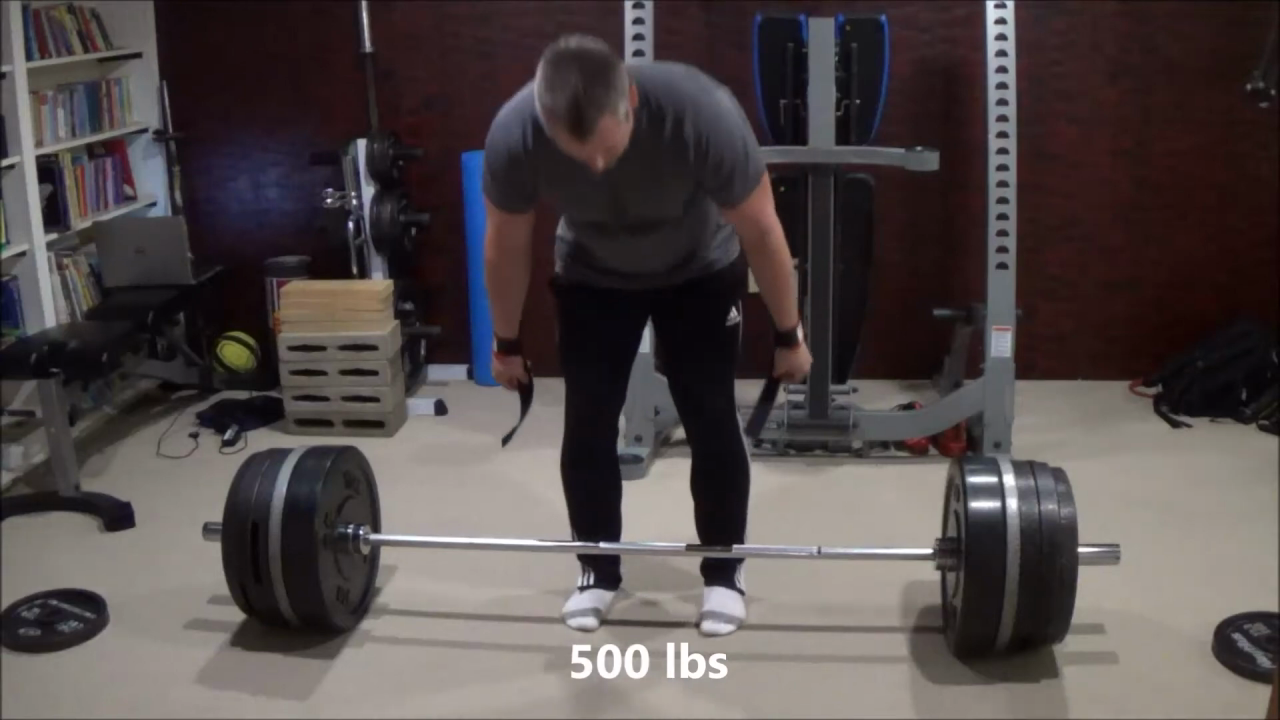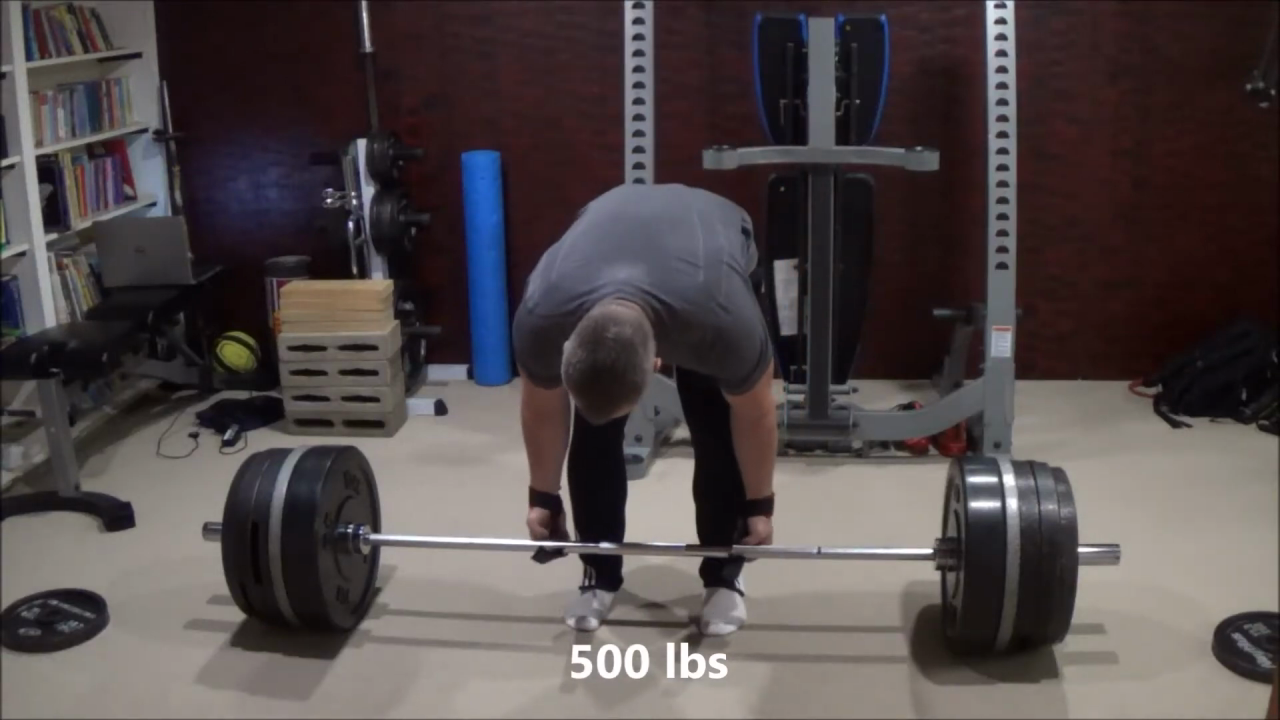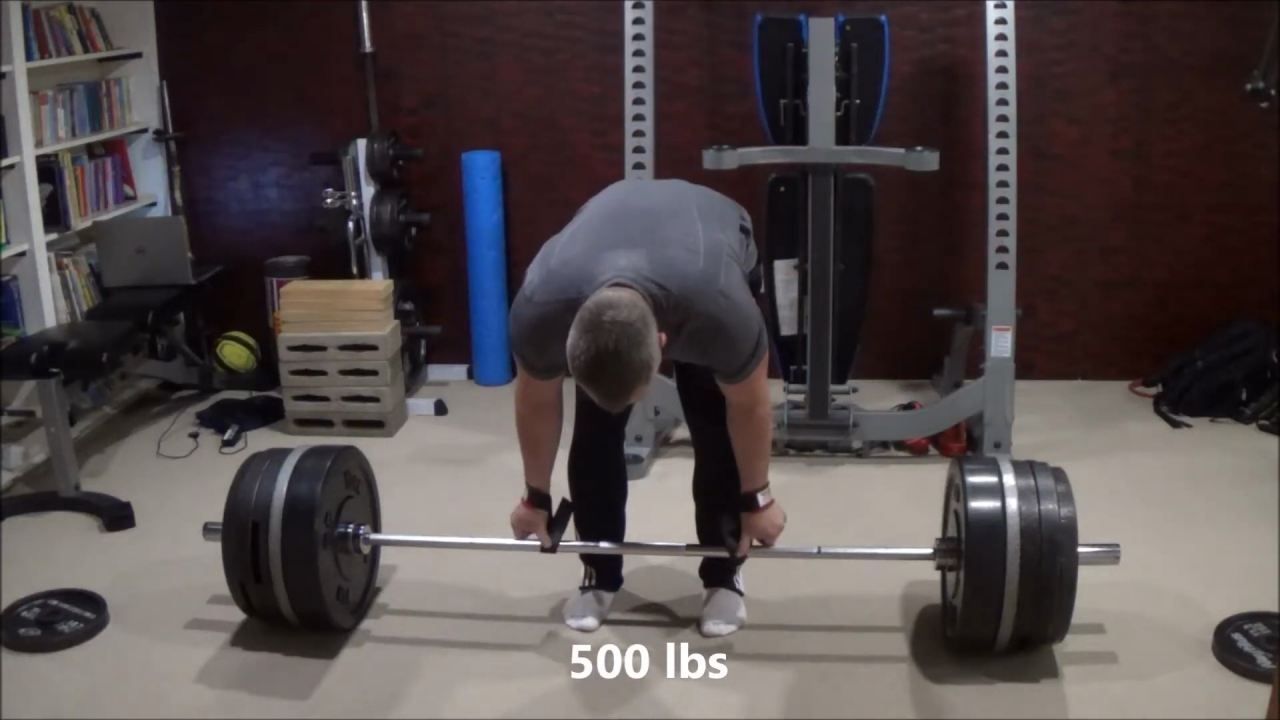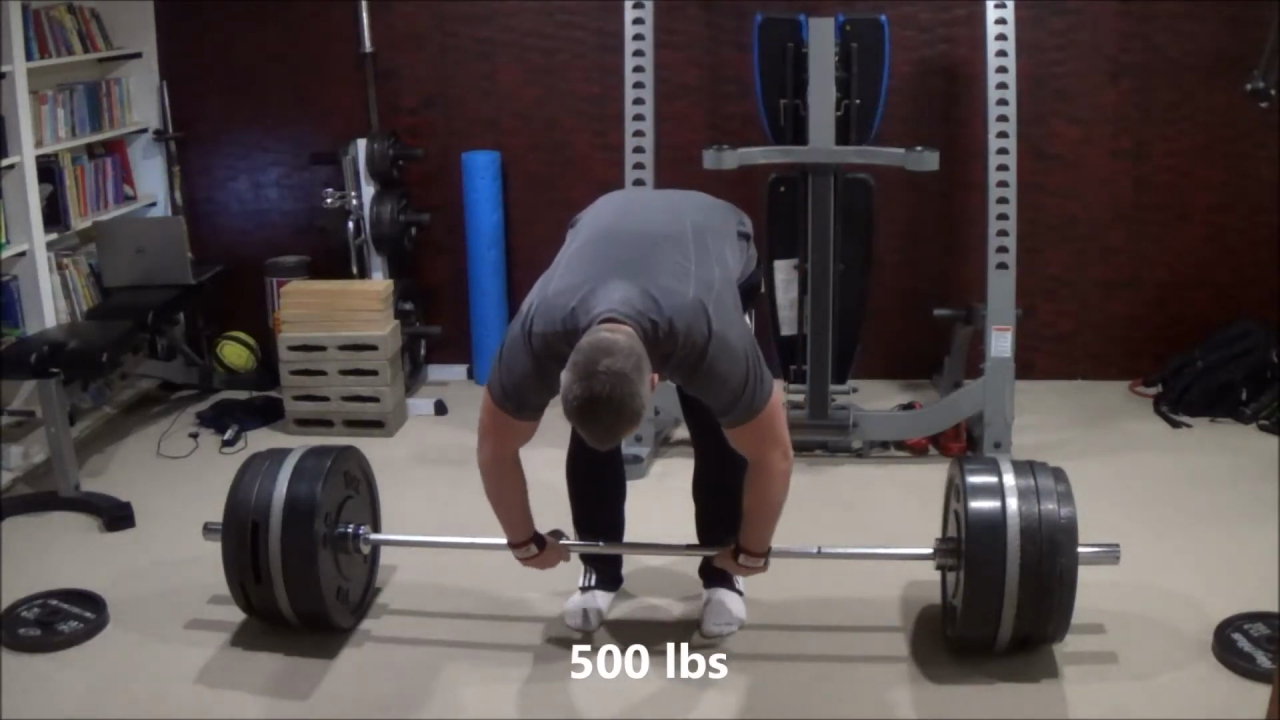
dt=1s
person 1, frame 1
left shoulder: (701, 112)
right shoulder: (515, 134)
left elbow: (761, 233)
right elbow: (506, 246)
left wrist: (789, 333)
right wrist: (507, 342)
left hip: (700, 272)
right hip: (591, 278)
left knee: (712, 422)
right knee: (587, 425)
left ankle: (724, 571)
right ankle: (597, 569)
person 1, frame 2
left shoulder: (723, 320)
right shoulder: (541, 319)
left elbow: (754, 415)
right elbow: (543, 411)
left wrist: (760, 504)
right wrist: (543, 497)
left knee: (718, 431)
right knee: (592, 433)
left ankle: (722, 575)
right ankle: (599, 572)
person 1, frame 3
left shoulder: (721, 308)
right shoulder: (539, 308)
left elbow: (748, 405)
right elbow: (537, 402)
left wrist: (756, 498)
right wrist: (536, 496)
left knee: (716, 428)
right knee: (594, 428)
left ankle: (723, 574)
right ankle: (599, 573)
person 1, frame 4
left shoulder: (714, 341)
right shoulder: (537, 339)
left elbow: (771, 455)
right elbow: (496, 449)
left wrist: (751, 553)
right wrist: (526, 545)
left knee: (716, 430)
right knee: (589, 436)
left ankle: (719, 575)
right ankle: (599, 569)
